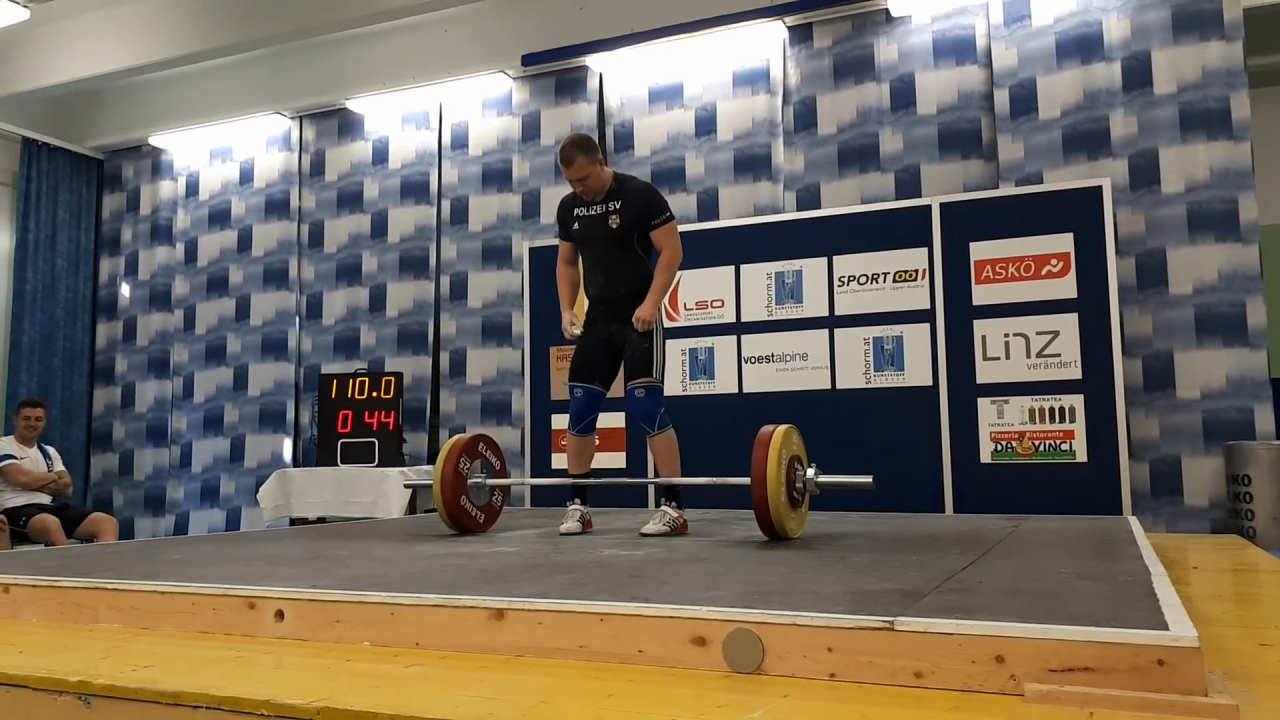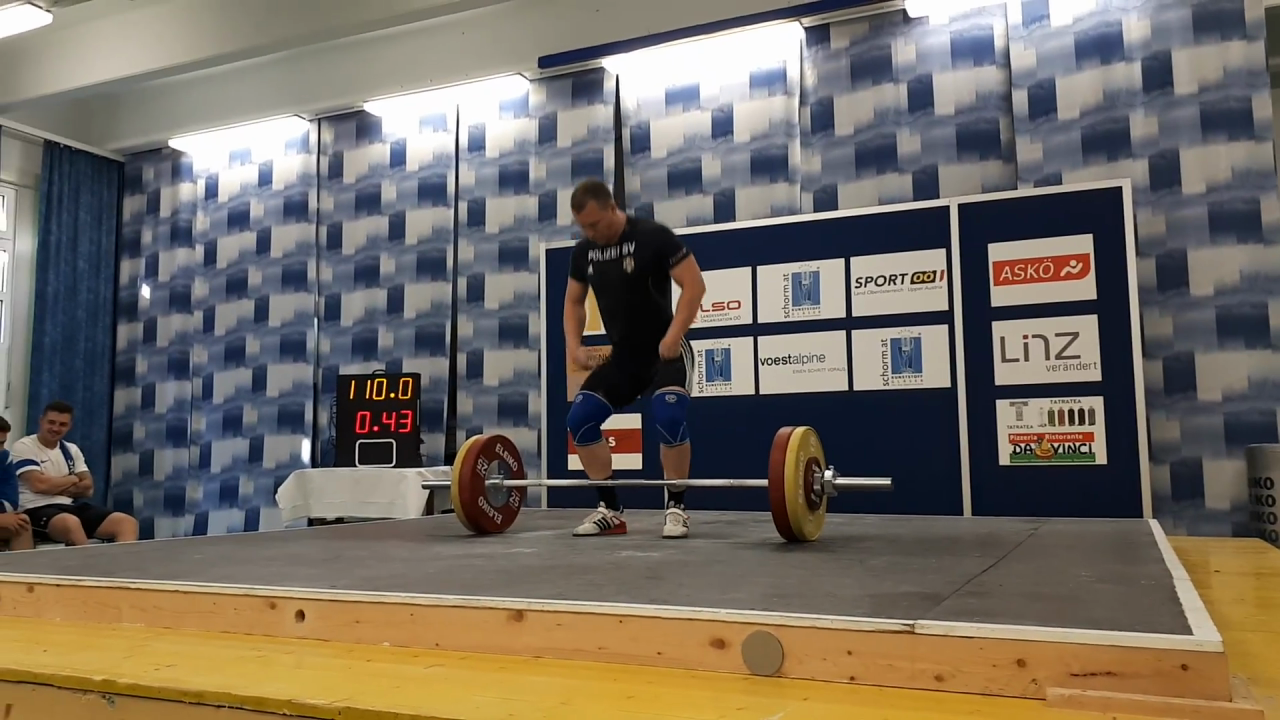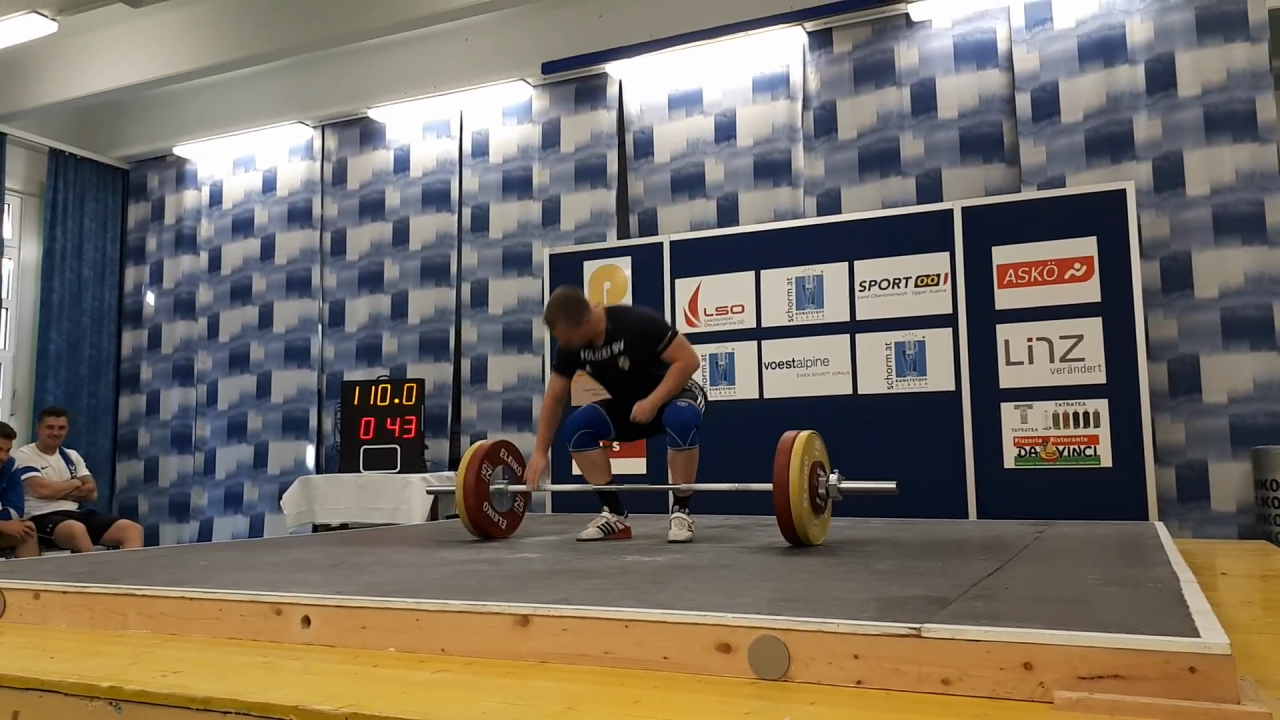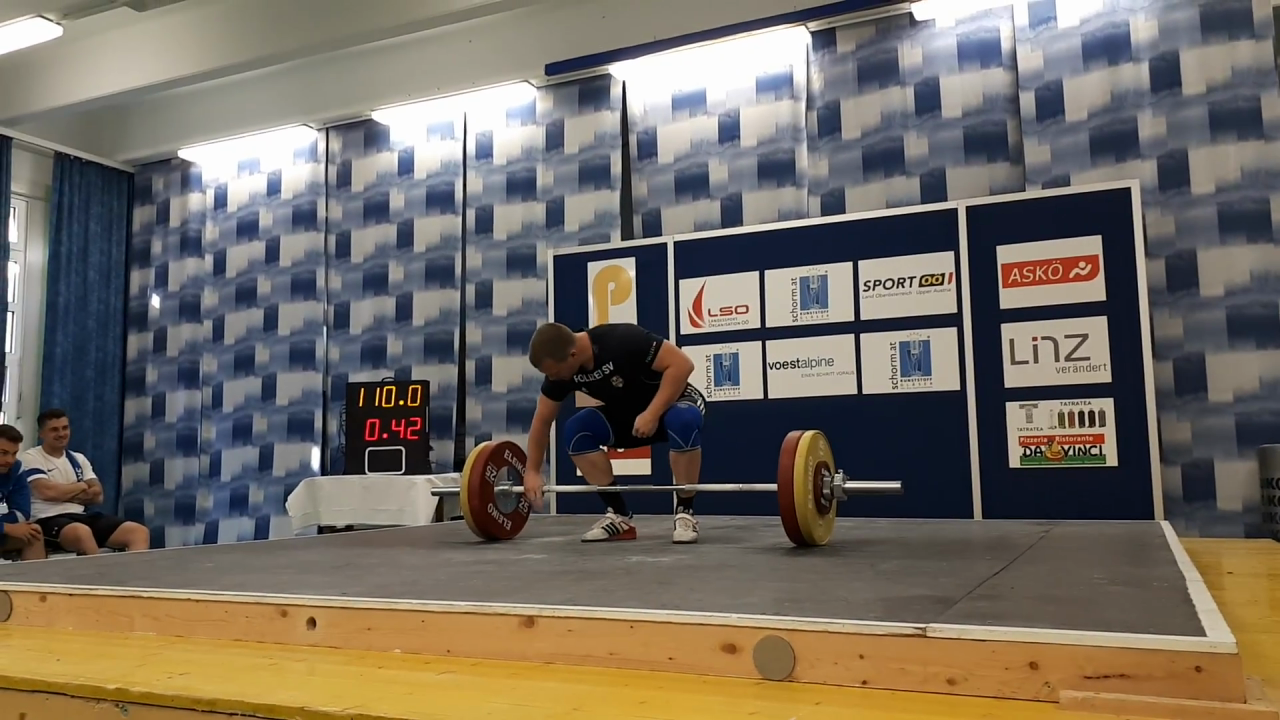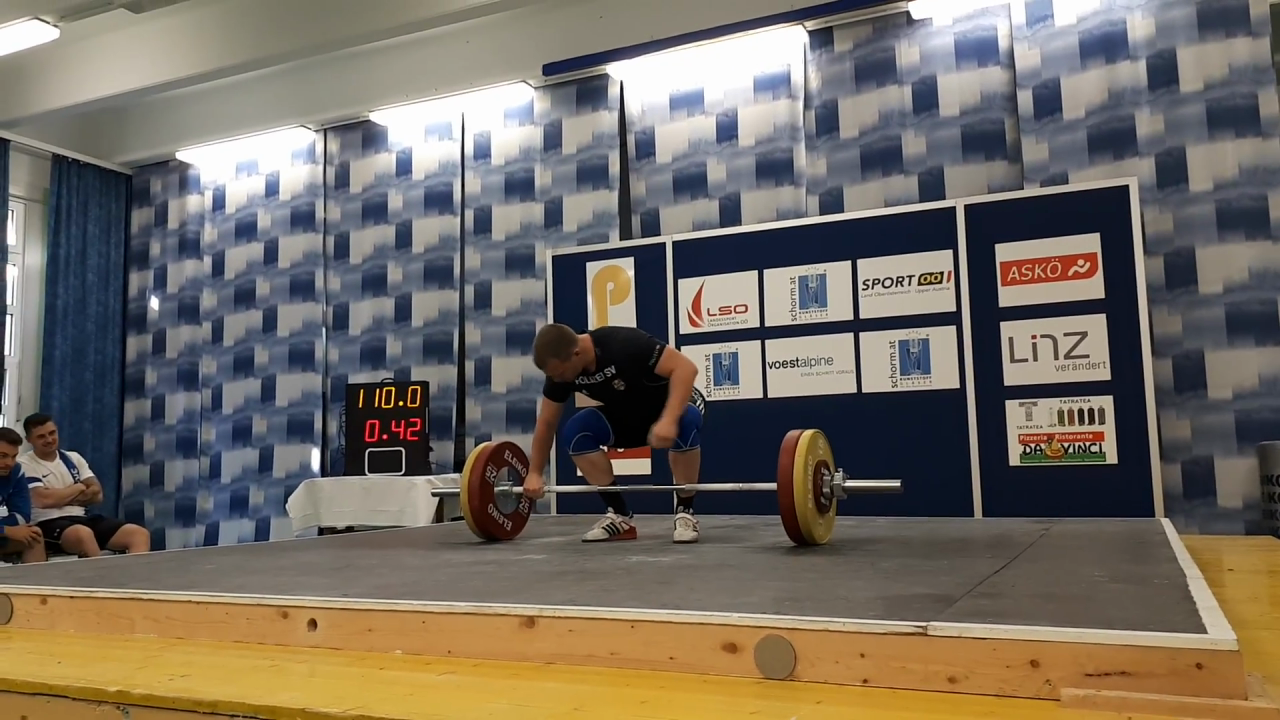
dt=0.4s
person 1, frame 1
left shoulder: (640, 195)
right shoulder: (569, 208)
left elbow: (672, 252)
right elbow: (567, 263)
left wrist: (650, 303)
right wrist: (566, 311)
left hip: (638, 319)
right hip: (597, 322)
left knee: (644, 406)
right knee: (580, 409)
left ankle: (671, 506)
right ankle: (579, 504)
person 1, frame 2
left shoulder: (652, 236)
right shoulder: (583, 252)
left elbow: (694, 283)
right elbow: (573, 302)
left wrist: (674, 335)
right wrist: (574, 344)
left hip: (665, 351)
right hip: (623, 355)
left knee: (668, 412)
right knee: (579, 418)
left ankle: (676, 507)
right ankle: (610, 509)
person 1, frame 3
left shoulder: (637, 324)
right shoulder: (569, 347)
left elbow: (688, 360)
right elbow: (554, 399)
left wrist: (652, 403)
right wrist: (540, 453)
left hip: (673, 397)
right hip: (629, 407)
left knee: (682, 417)
right knee: (577, 428)
left ankle: (681, 513)
right ankle: (615, 515)
person 1, frame 4
left shoulder: (622, 340)
right shoulder: (559, 370)
left elbow: (682, 364)
right elbow: (542, 420)
left wrist: (652, 414)
right wrist: (532, 472)
left hip: (674, 402)
left knee: (682, 421)
right knee: (575, 430)
left ankle: (685, 512)
right ankle: (619, 515)
person 1, frame 5
left shoulder: (623, 345)
right shoulder: (562, 371)
left elbow: (683, 368)
right elbow: (547, 422)
left wrist: (668, 421)
right wrist: (535, 473)
left hip: (674, 405)
right hip: (628, 416)
left knee: (682, 426)
right knee: (576, 430)
left ankle: (685, 513)
right ankle: (620, 516)
